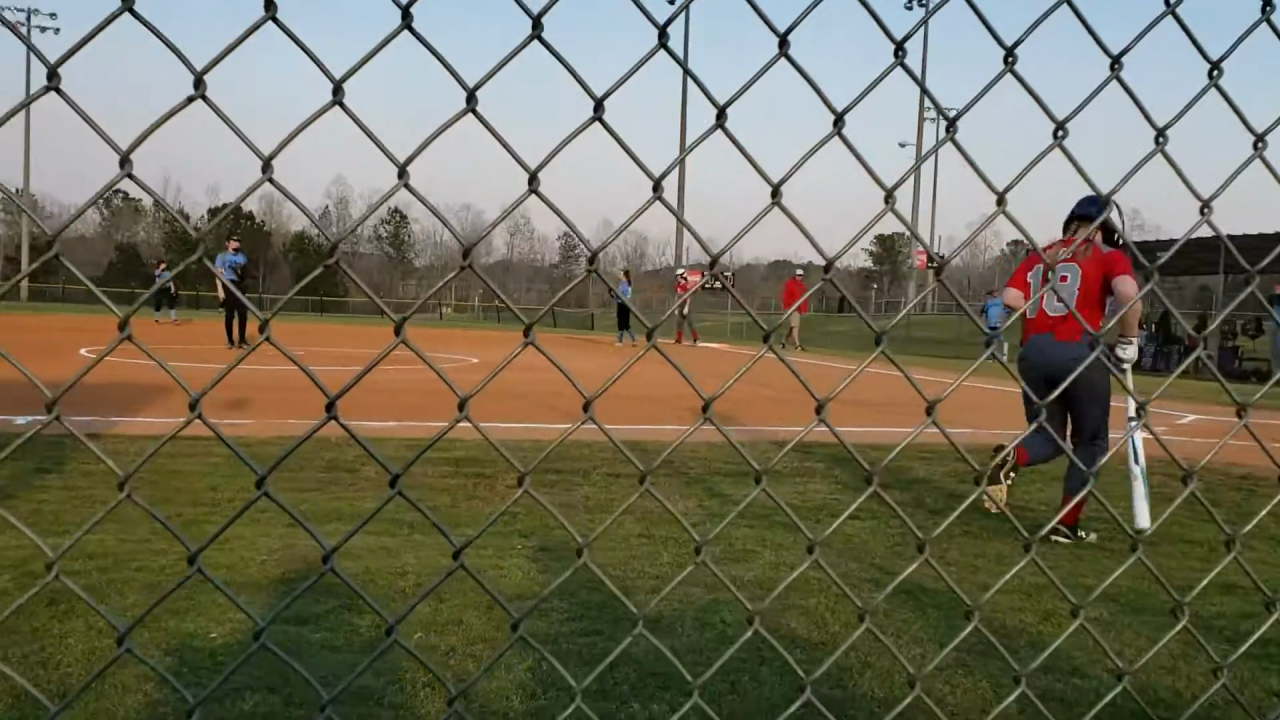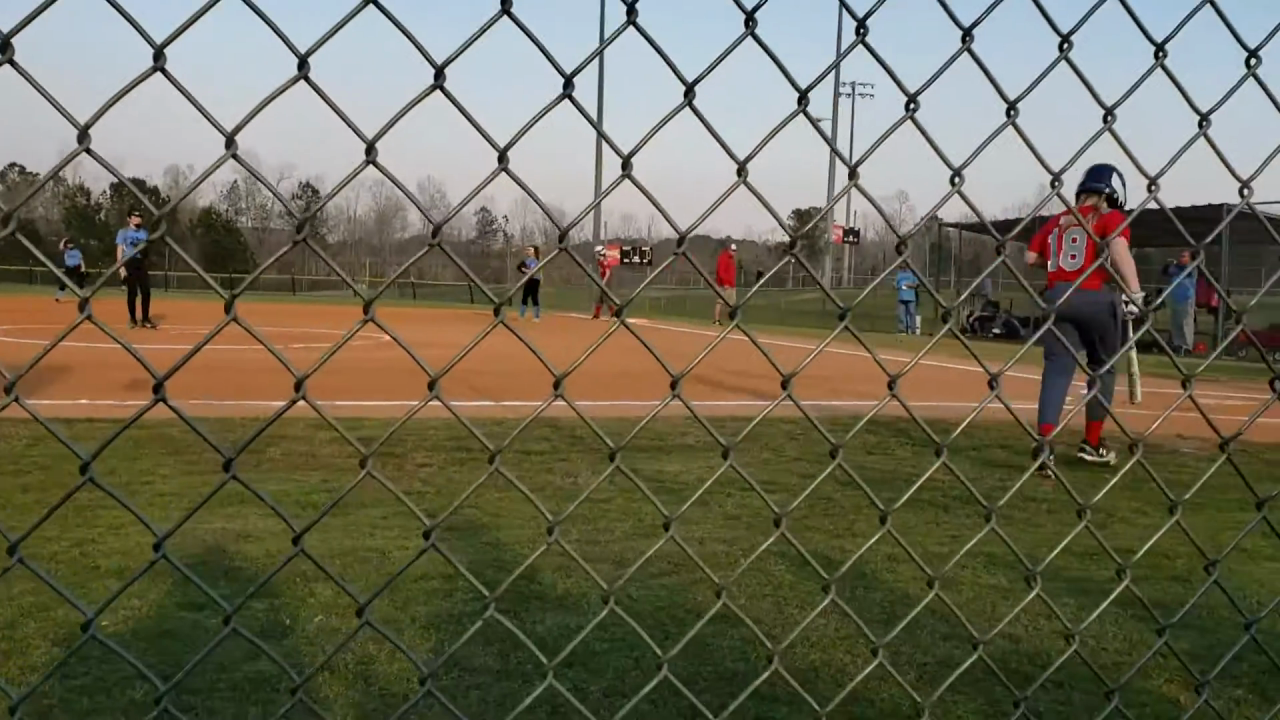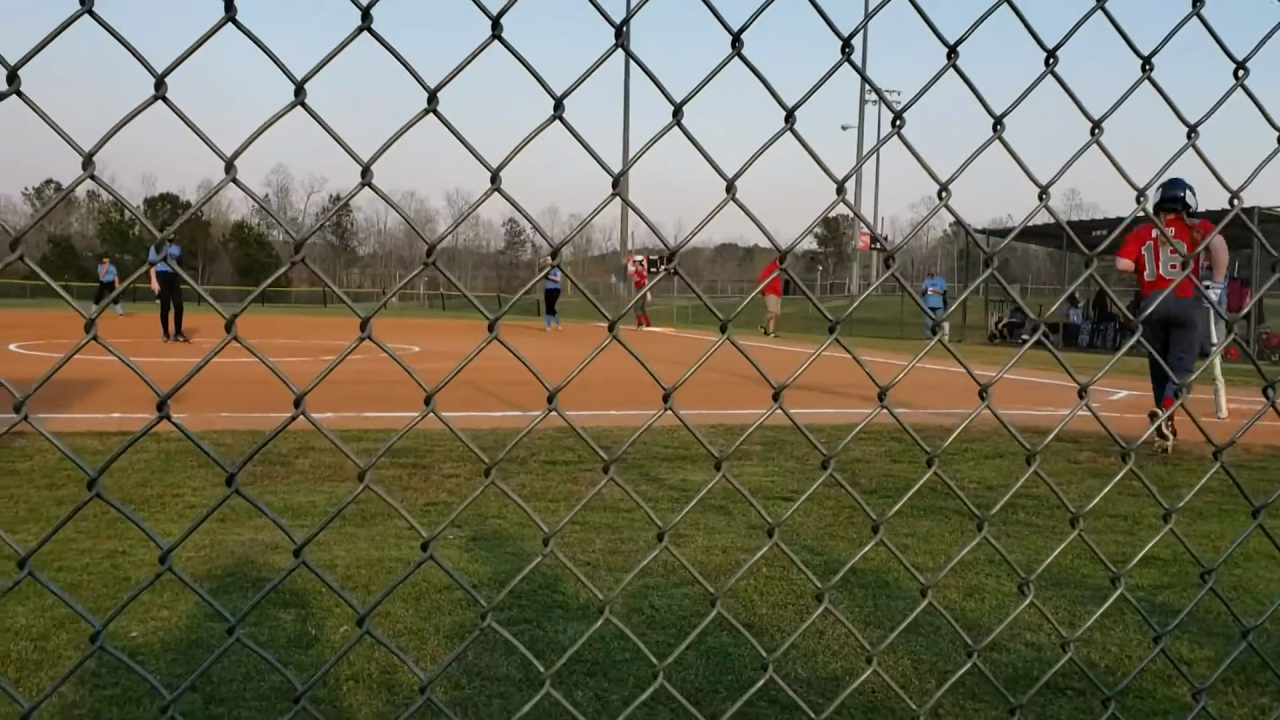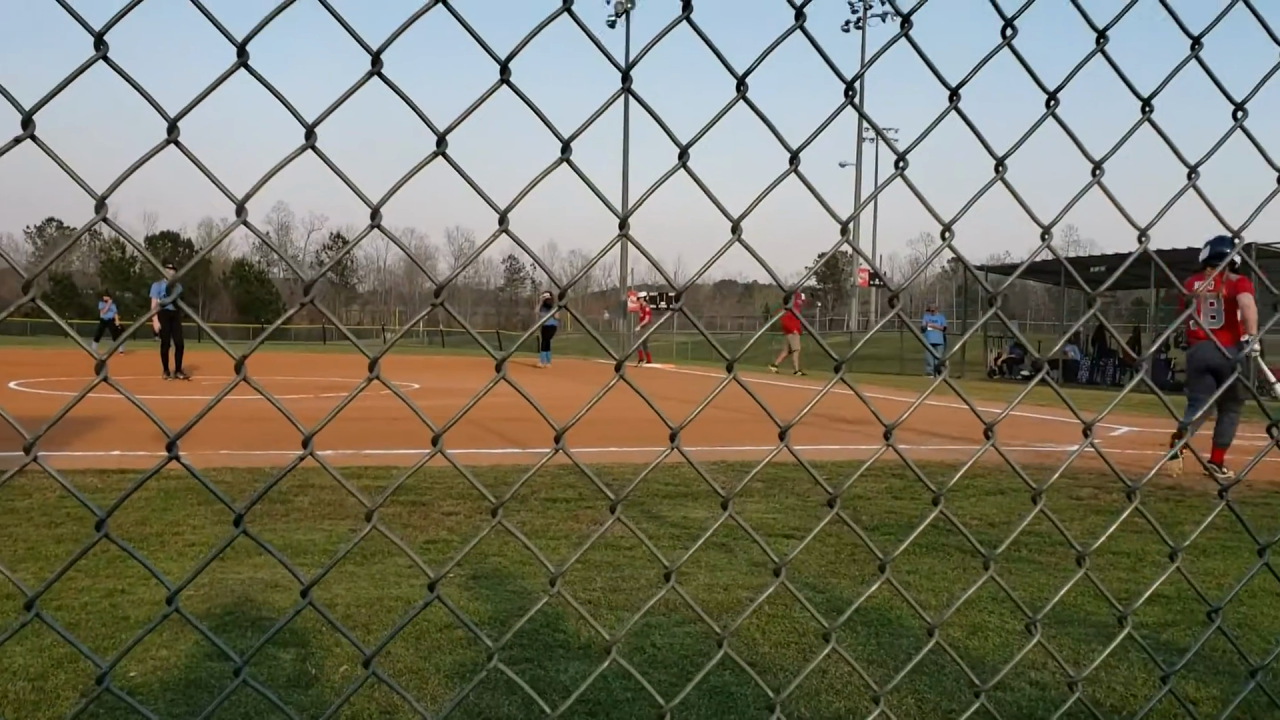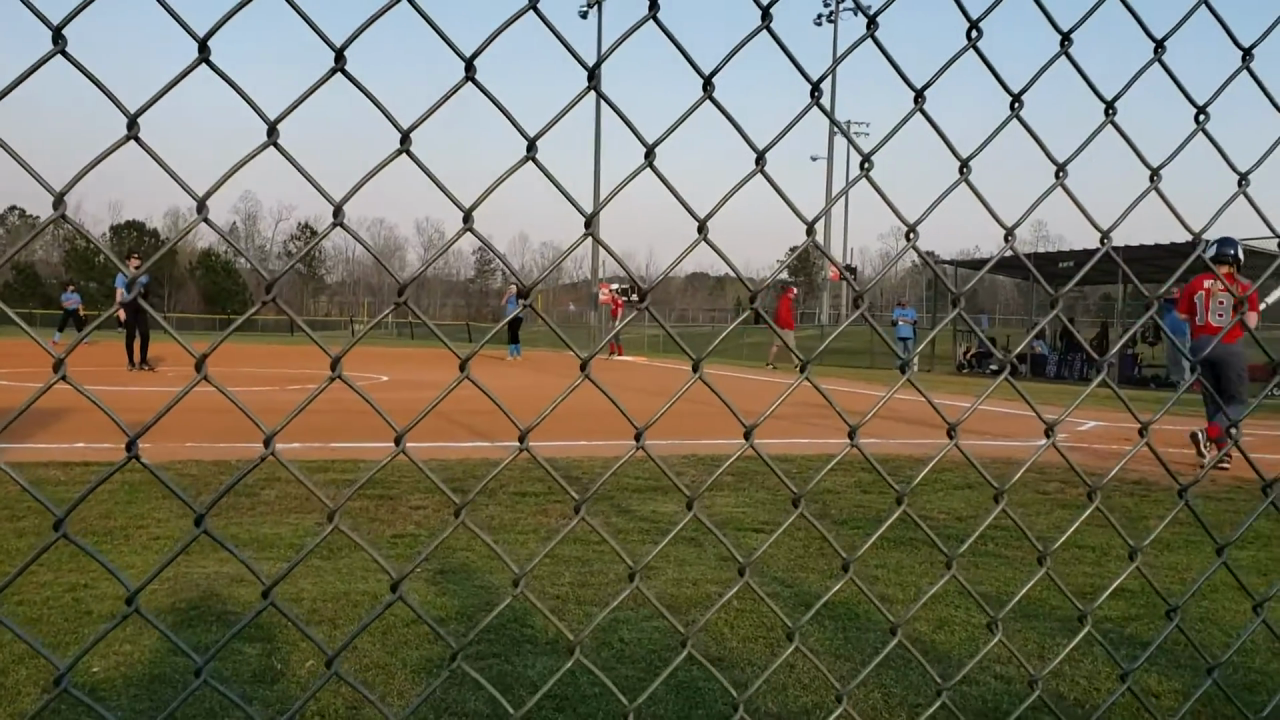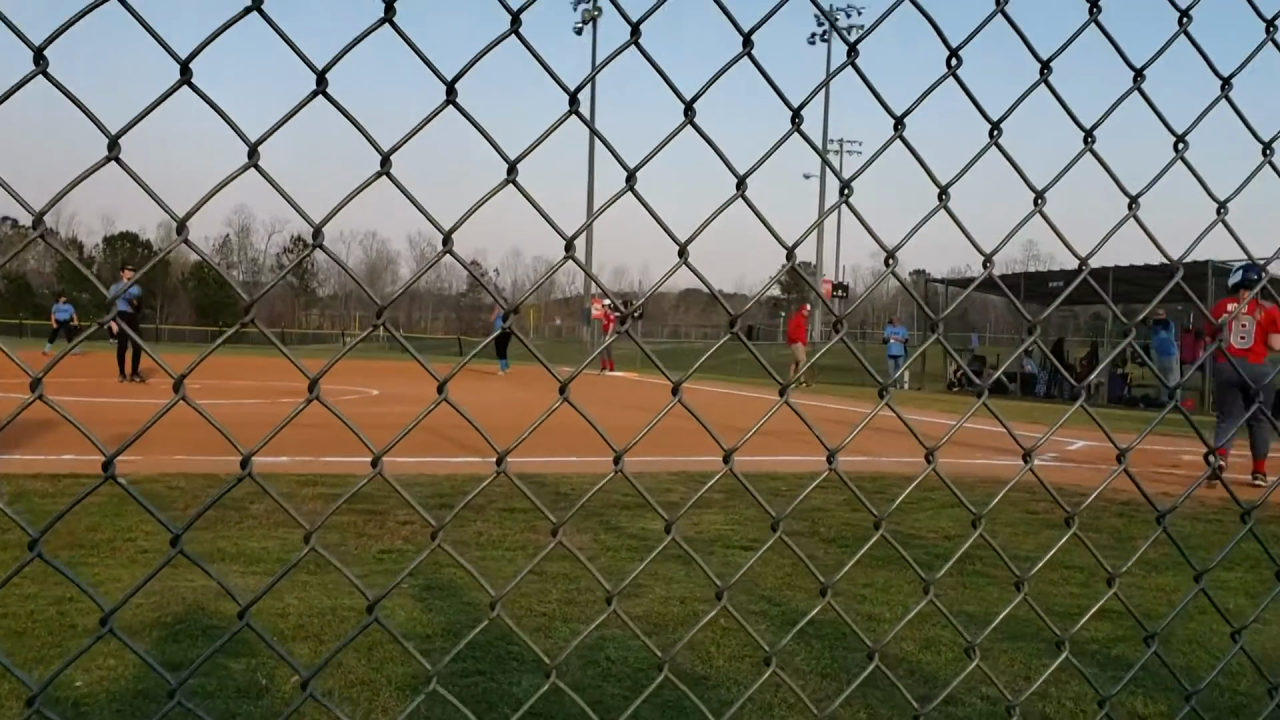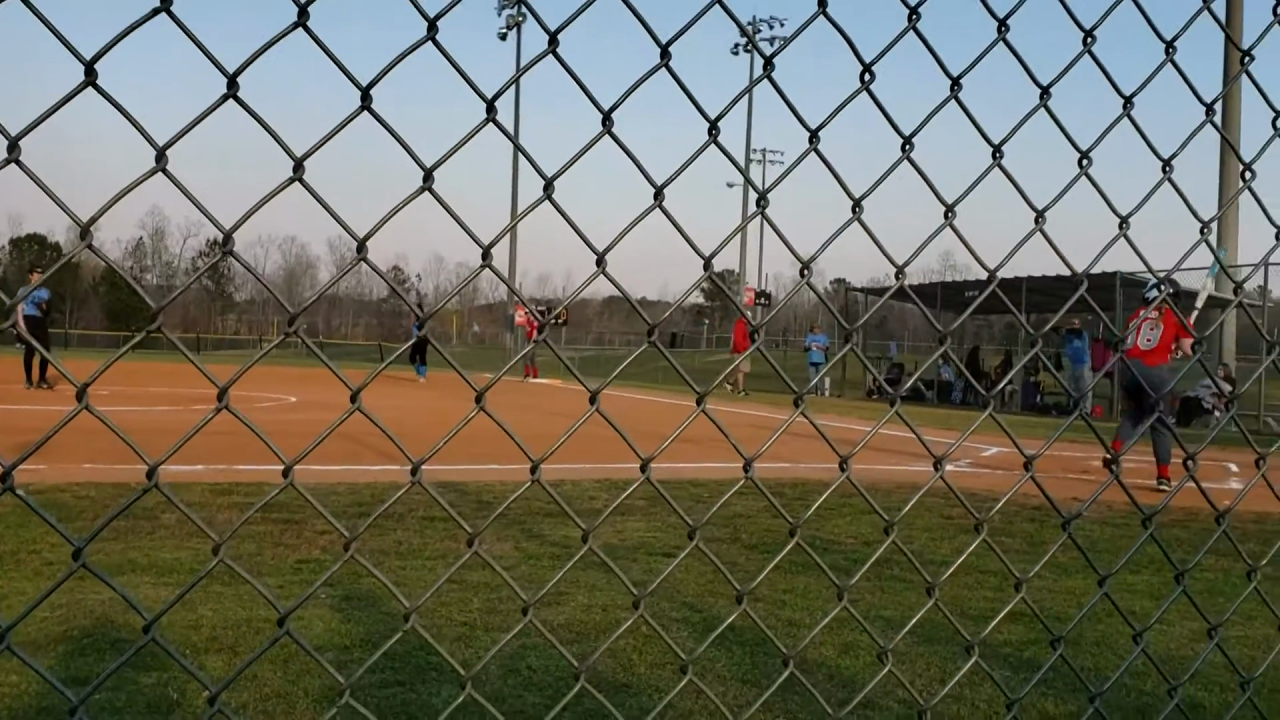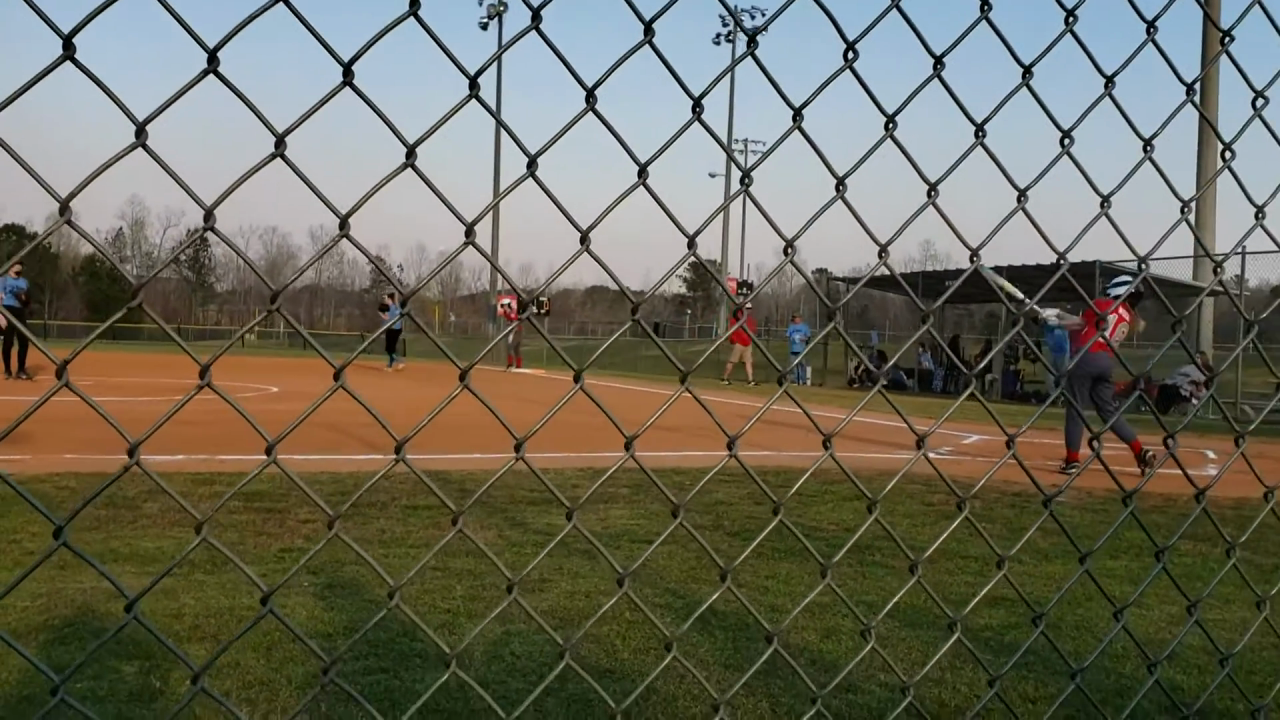
dt=0.5s
person 1, frame 1
left shoulder: (1038, 257)
right shoulder: (1111, 256)
left elbow: (1010, 299)
right elbow: (1128, 294)
right wrist: (1129, 339)
left hip: (1033, 350)
right hip: (1080, 352)
left knee: (1049, 433)
right knee: (1091, 440)
left ankle: (1011, 459)
right ankle: (1067, 523)
person 1, frame 2
left shoulder: (1057, 220)
right shoulder: (1112, 217)
left elbow: (1031, 257)
right elbow: (1119, 251)
right wrist: (1135, 293)
left hip: (1057, 299)
right hip: (1095, 301)
left knee: (1056, 376)
right knee: (1102, 371)
left ankle: (1045, 443)
right ankle: (1091, 443)
person 1, frame 3
left shoulder: (1141, 232)
right shoulder: (1198, 227)
left elbow: (1123, 265)
right elbow: (1219, 246)
right wrist: (1216, 282)
left hip: (1152, 305)
right hip: (1187, 304)
left knee: (1159, 368)
right knee: (1183, 370)
left ankle: (1163, 426)
right ankle: (1163, 412)
person 1, frame 4
left shoulder: (1190, 283)
right shoulder: (1237, 282)
right elbow: (1248, 304)
right wrist: (1251, 337)
left hip: (1198, 352)
right hip: (1230, 351)
left knee: (1196, 407)
right knee: (1230, 408)
left ankle: (1178, 439)
right ankle: (1217, 462)
person 1, frame 5
left shoulder: (1195, 283)
right shoulder: (1244, 286)
left elbow: (1182, 316)
right elbow: (1251, 323)
right wrist: (1235, 314)
left hip: (1201, 346)
right hip: (1230, 348)
left knee: (1214, 400)
right knee: (1237, 402)
left ankle: (1220, 453)
right ankle: (1207, 435)
person 1, frame 6
left shoulder: (1220, 307)
left elbow: (1209, 339)
right wrist: (1257, 335)
left hip: (1225, 368)
right hip: (1257, 370)
left knee: (1226, 419)
right knee: (1259, 421)
left ankle: (1219, 459)
right ankle: (1259, 472)
person 1, frame 7
left shoulder: (1136, 314)
right shoulder: (1176, 318)
right elbow: (1187, 350)
right wrist: (1185, 337)
left hip: (1128, 368)
right hip: (1156, 372)
left knee: (1132, 415)
right knee: (1160, 424)
left ankle: (1113, 454)
right ankle: (1163, 477)
person 1, frame 8
left shoulder: (1105, 305)
right shoulder: (1129, 318)
left elbow: (1081, 323)
left wrist: (1057, 317)
right wrist: (1059, 317)
left hip: (1086, 359)
right hip: (1106, 363)
left knee: (1075, 409)
right knee: (1110, 411)
left ankle: (1072, 461)
right ankle: (1141, 452)
